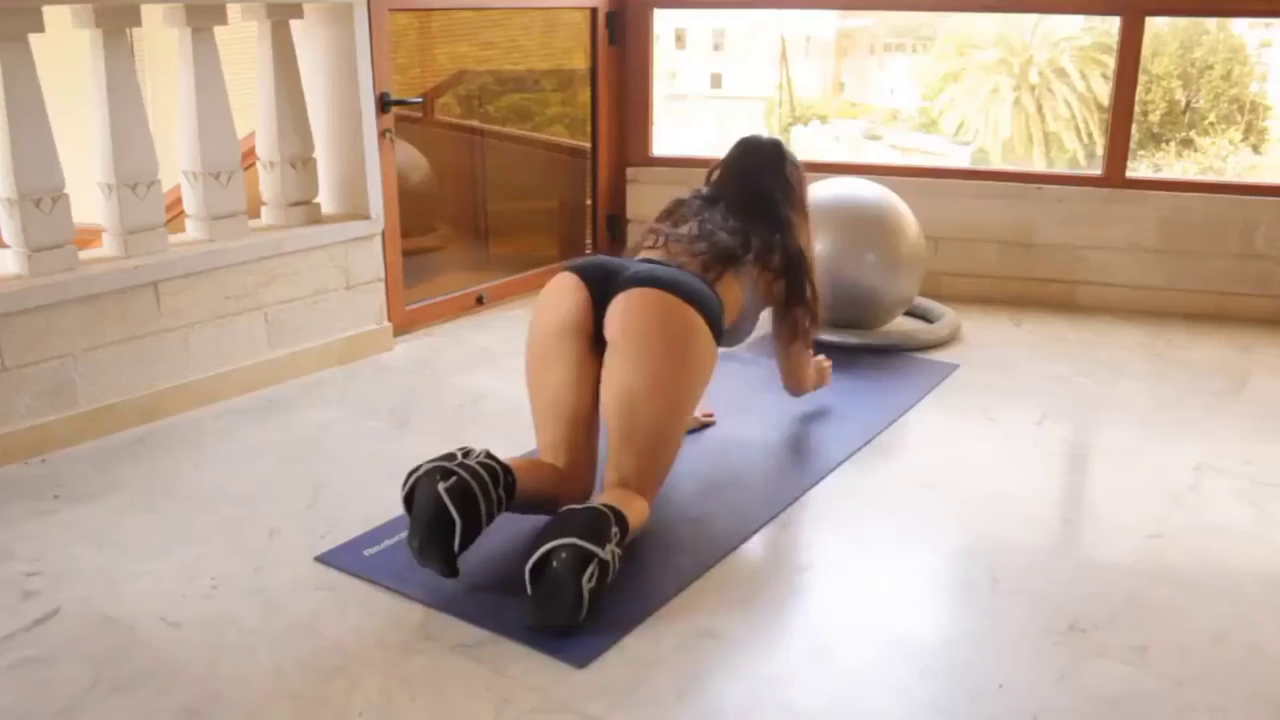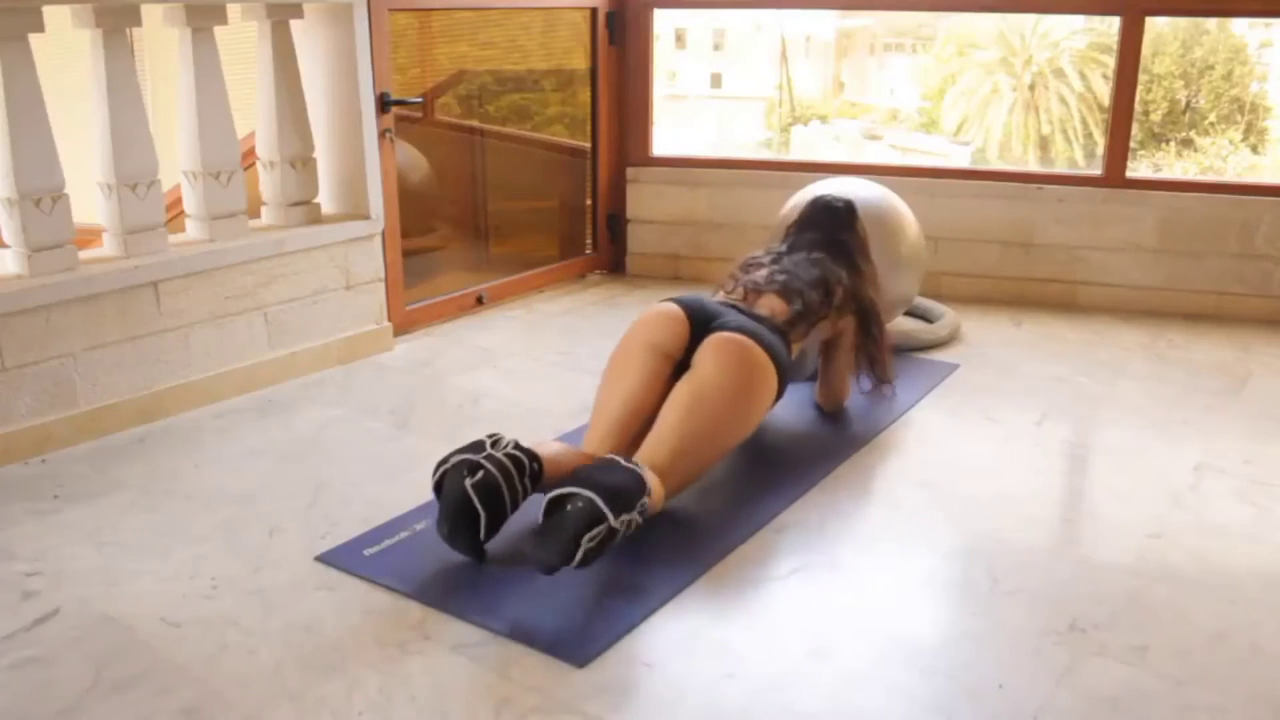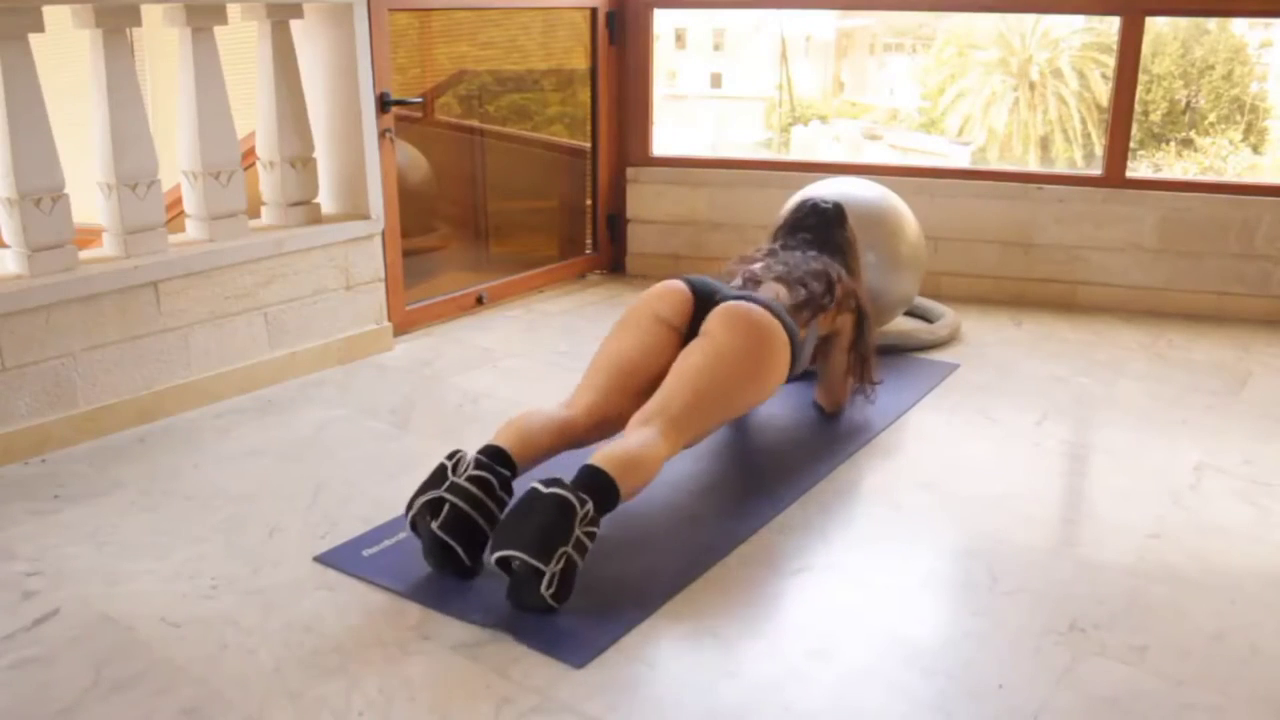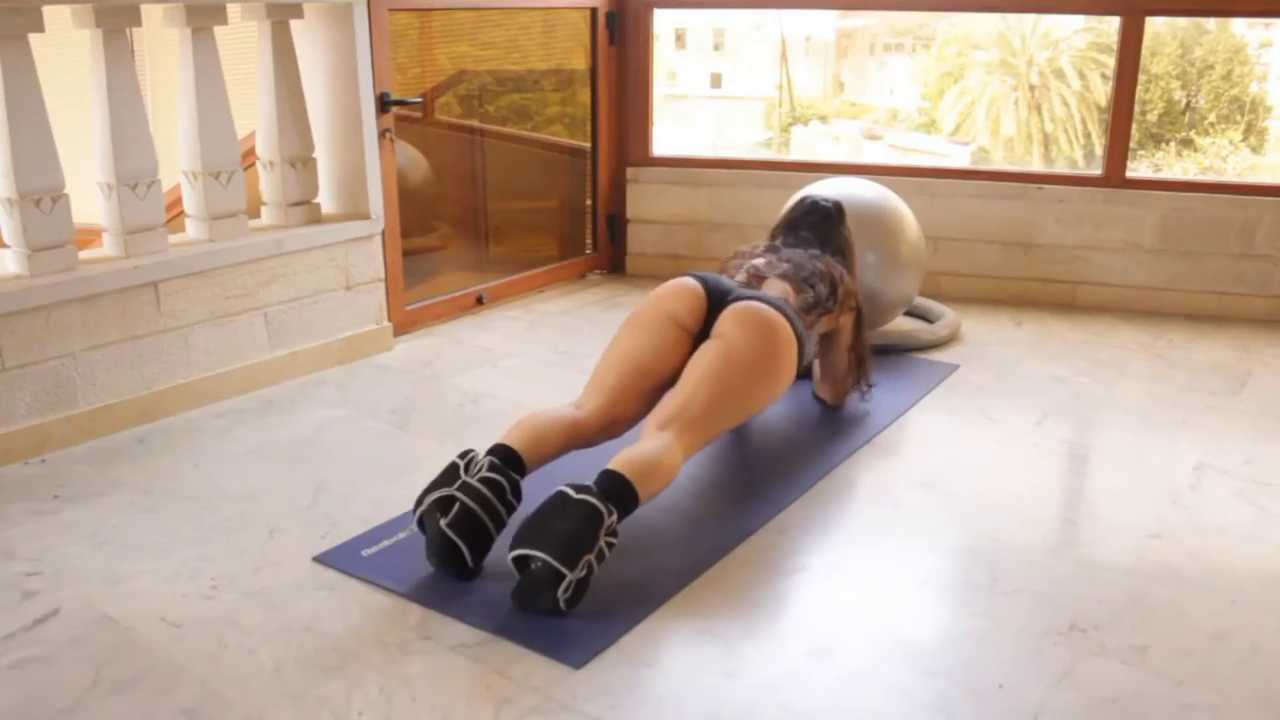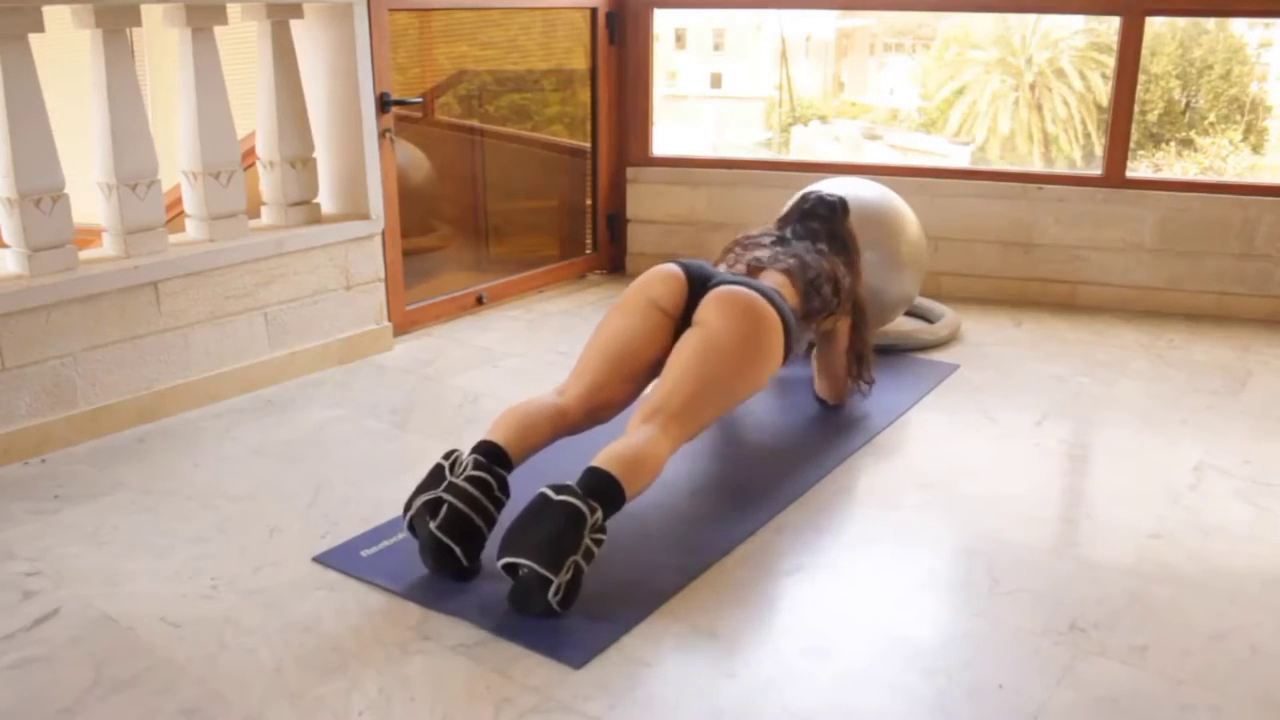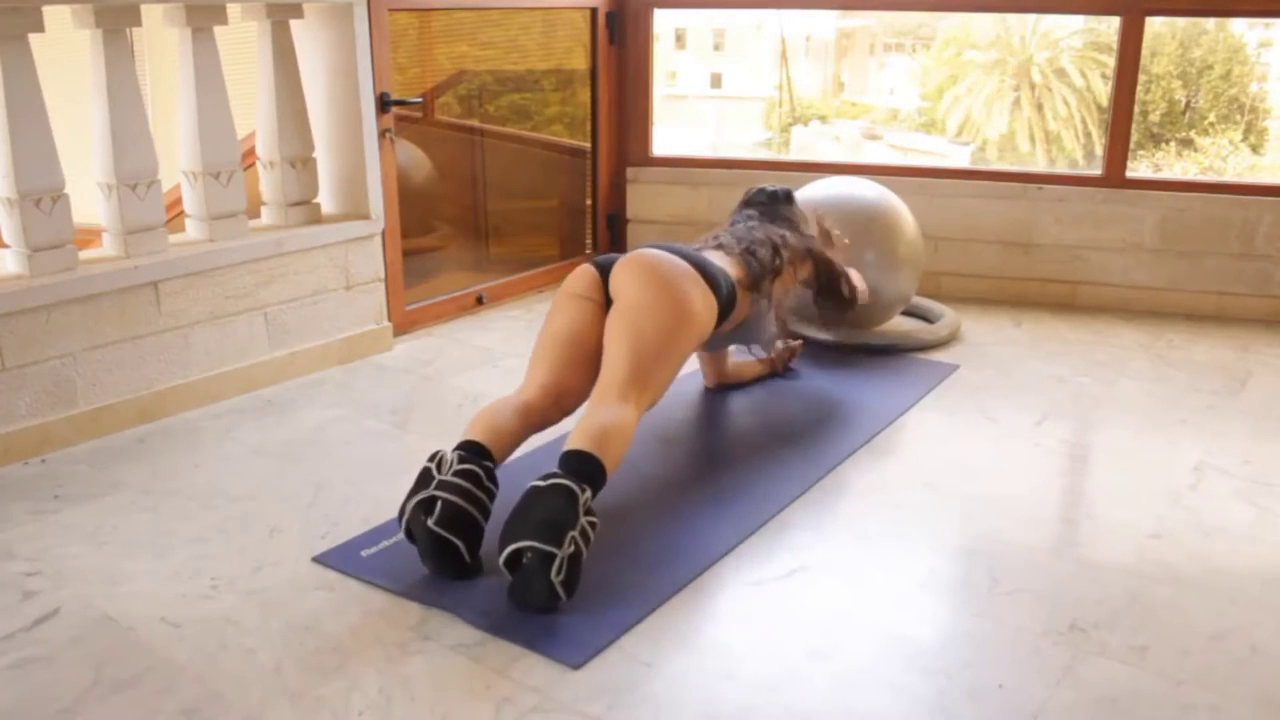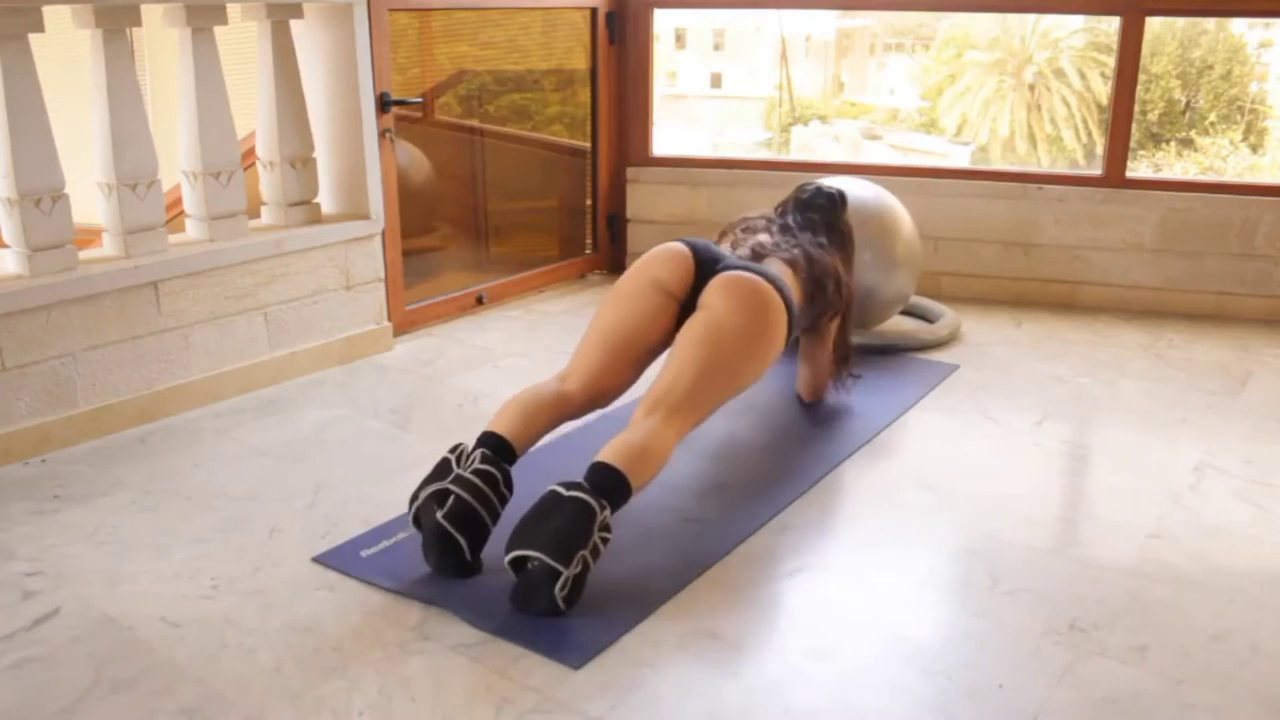
dt=0.7s
person 1, frame 1
left shoulder: (683, 212)
right shoulder: (780, 255)
right elbow: (796, 382)
left wrist: (667, 410)
right wrist: (817, 375)
left hip: (573, 283)
right hip: (664, 309)
left knee: (564, 476)
right knee: (630, 491)
left ankle: (480, 478)
right ankle: (595, 533)
person 1, frame 2
left shoulder: (760, 260)
right shoulder: (847, 293)
right elbow: (831, 400)
left wrist: (795, 354)
left hip: (672, 314)
right hip: (748, 350)
left knee: (593, 457)
right knee: (645, 477)
left ankle: (511, 464)
right ankle: (609, 490)
person 1, frame 3
left shoulder: (755, 261)
right shoulder: (841, 294)
left elbow: (712, 379)
right elbow: (832, 402)
left wrist: (793, 361)
right wrist: (815, 361)
left hip: (679, 293)
right hip: (755, 330)
left knee: (579, 415)
right knee: (654, 432)
left ankle: (482, 474)
right ankle: (574, 505)
person 1, frame 4
left shoulder: (748, 255)
right shoulder: (839, 288)
left elbow: (721, 342)
right elbow: (834, 392)
left wrist: (795, 363)
right wrist: (815, 361)
left hip: (690, 291)
right hip: (765, 327)
left knee: (588, 414)
right knee: (669, 436)
left ankle: (491, 473)
right ankle: (593, 510)
person 1, frame 5
left shoulder: (754, 242)
right shoulder: (835, 283)
right elbow: (833, 393)
right wrist: (817, 360)
left hip: (674, 277)
right hip: (748, 313)
left knee: (572, 401)
right knee: (656, 428)
left ankle: (475, 474)
right ankle: (579, 507)
person 1, frame 6
left shoulder: (715, 249)
right shoulder: (792, 253)
left elbow: (715, 374)
right elbow: (849, 290)
left wrist: (768, 362)
right wrist: (834, 261)
left hip: (596, 272)
right hip: (662, 277)
left knee: (535, 398)
right knee: (619, 403)
left ankle: (463, 469)
right ankle: (565, 494)
person 1, frame 7
left shoulder: (748, 229)
right shoulder: (828, 276)
right elbow: (811, 391)
right wrist: (819, 367)
left hip: (678, 258)
right hip: (751, 300)
left knee: (573, 386)
right knee: (660, 420)
left ankle: (480, 467)
right ankle: (586, 505)
